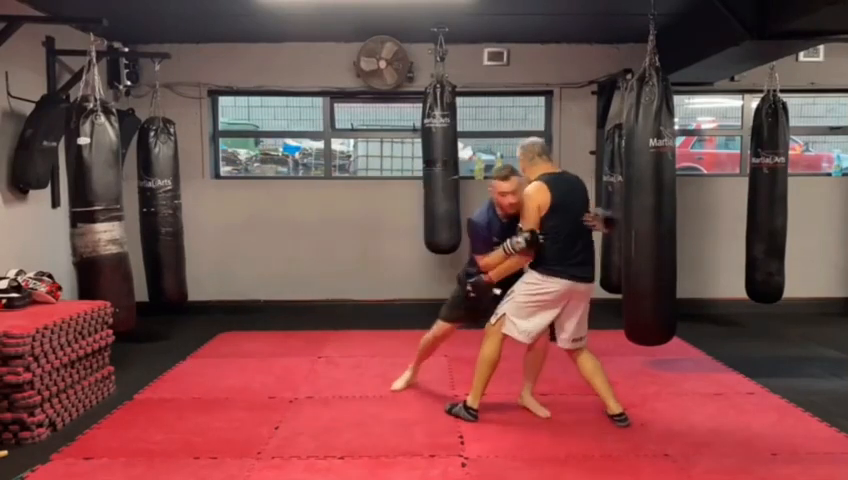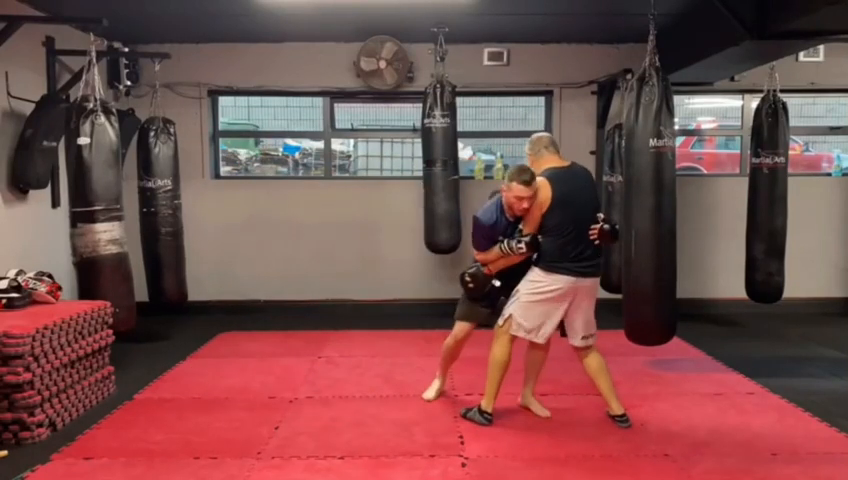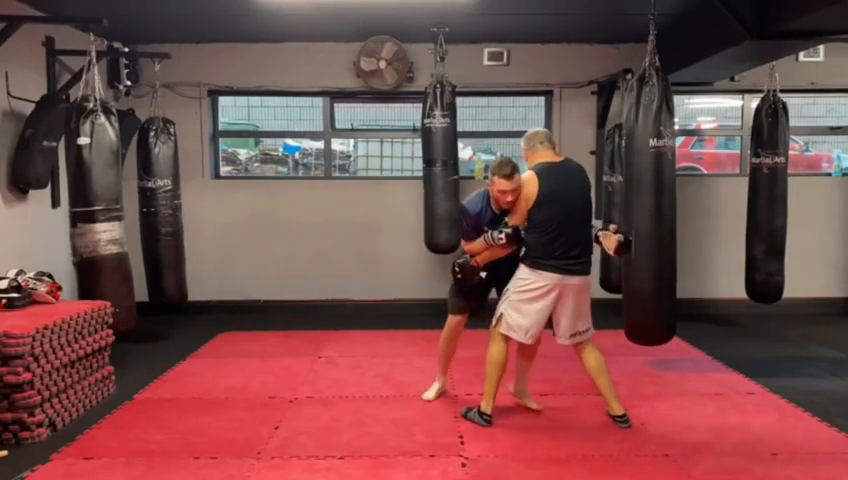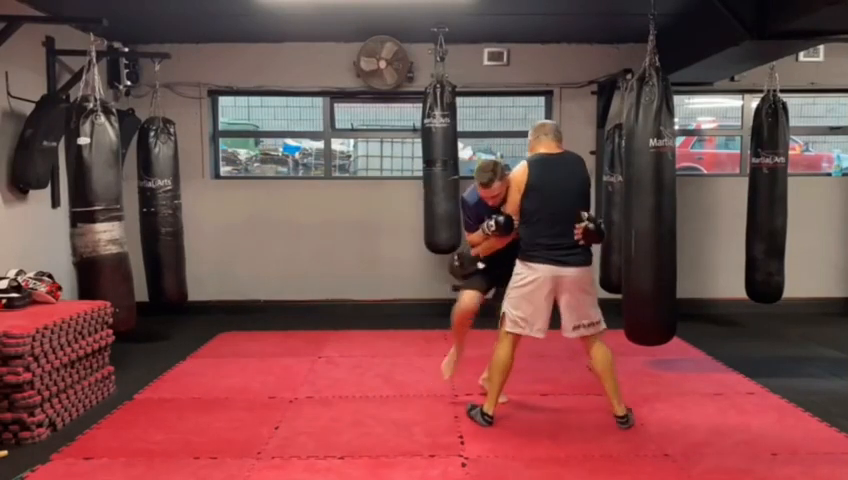
dt=0.3s
person 1, frame 1
left shoulder: (535, 191)
right shoulder: (577, 183)
left elbow: (527, 250)
left wrist: (488, 278)
left hip: (547, 279)
right hip: (581, 280)
left knee: (495, 331)
right knee: (577, 348)
left ankle: (472, 405)
right ankle: (616, 409)
person 1, frame 2
left shoulder: (541, 185)
right shoulder: (585, 176)
left wrist: (488, 270)
left hip: (551, 276)
right hip: (588, 276)
left knee: (504, 333)
right knee: (585, 346)
left ankle: (486, 408)
right ankle: (618, 411)
person 1, frame 3
left shoulder: (530, 179)
right shoulder: (580, 172)
left elbow: (511, 236)
left wrist: (476, 261)
left hip: (538, 273)
right hip: (578, 274)
left knee: (500, 334)
right knee: (582, 343)
left ankle: (485, 410)
right ankle: (618, 411)
person 1, frame 4
left shoulder: (524, 171)
right shoulder: (579, 165)
left wrist: (476, 252)
left hip: (534, 265)
right hip: (577, 267)
left knee: (508, 336)
right knee: (591, 334)
left ankle: (487, 410)
right ankle: (620, 411)
person 2, frame 1
right shoulder: (480, 221)
right elbow: (485, 264)
left hip: (512, 281)
right knee: (439, 332)
left ankle: (525, 394)
right ankle: (412, 372)
person 2, frame 2
right shoulder: (485, 217)
right elbow: (481, 256)
right wrist: (508, 248)
left hip: (521, 274)
right knee: (460, 333)
left ankle: (527, 395)
right ankle: (439, 381)
person 2, frame 3
right shoulder: (472, 207)
right elbow: (469, 248)
right wrist: (492, 239)
left hip: (511, 266)
right hip: (476, 266)
right knee: (454, 324)
left ankle: (520, 387)
right ankle: (440, 381)
person 2, frame 4
right shoulder: (470, 199)
right elbow: (472, 240)
right wrist: (487, 229)
left hip: (517, 259)
right hip: (485, 259)
right knee: (467, 303)
left ankle: (488, 377)
right ankle: (457, 347)
